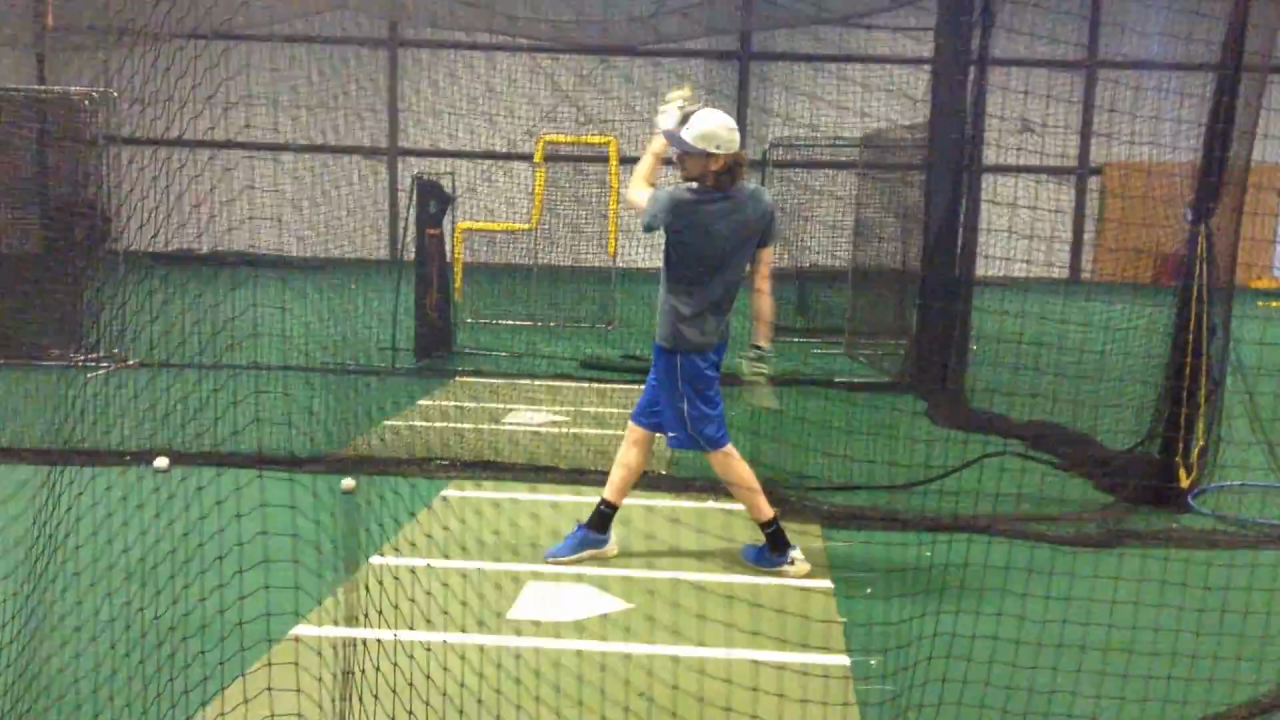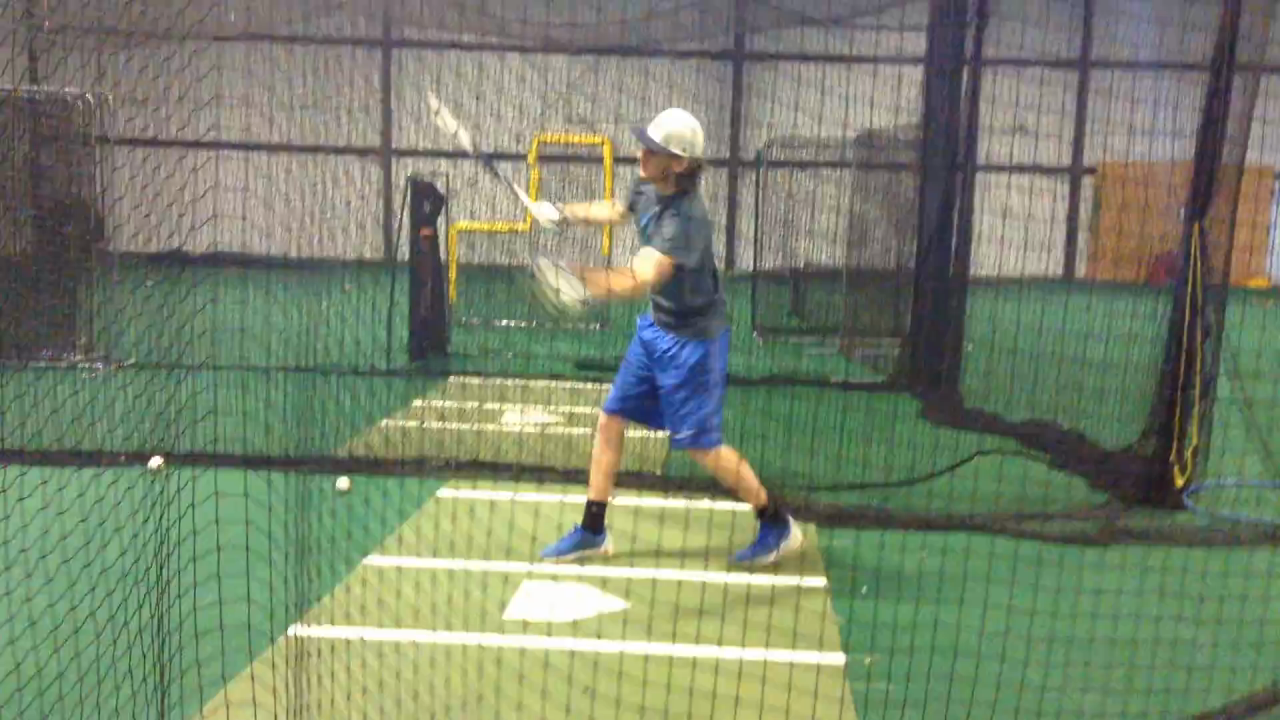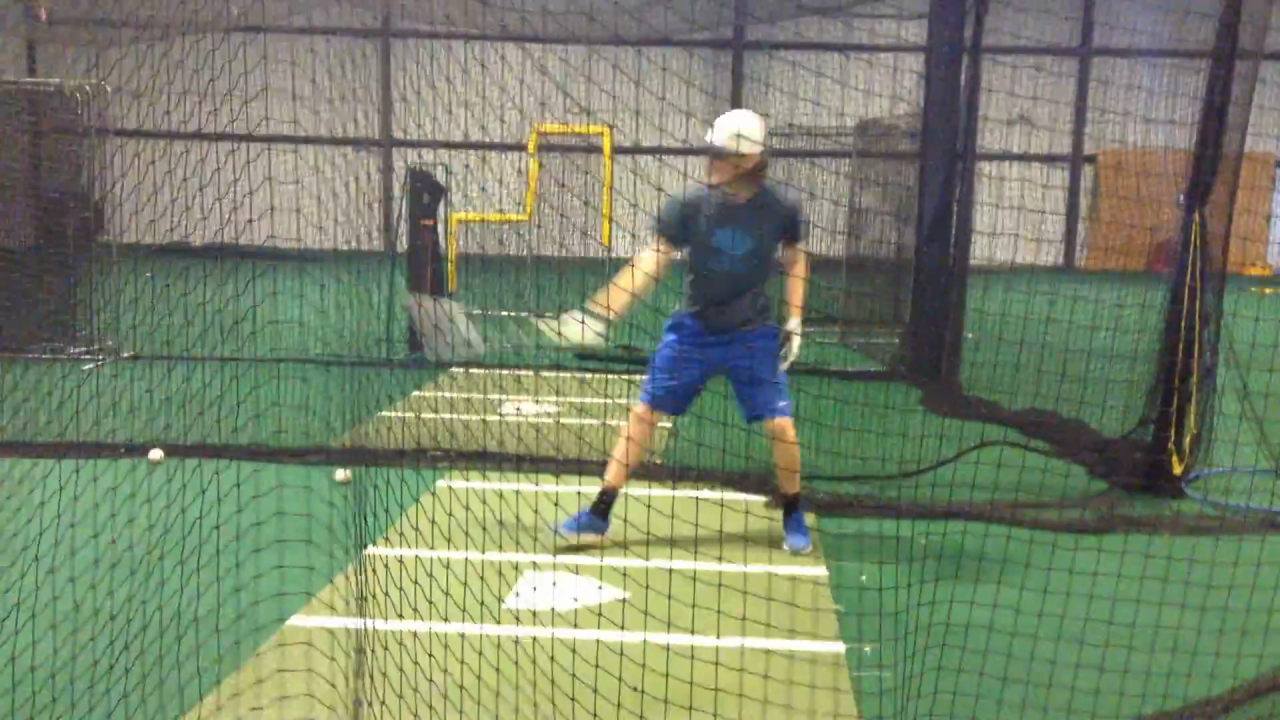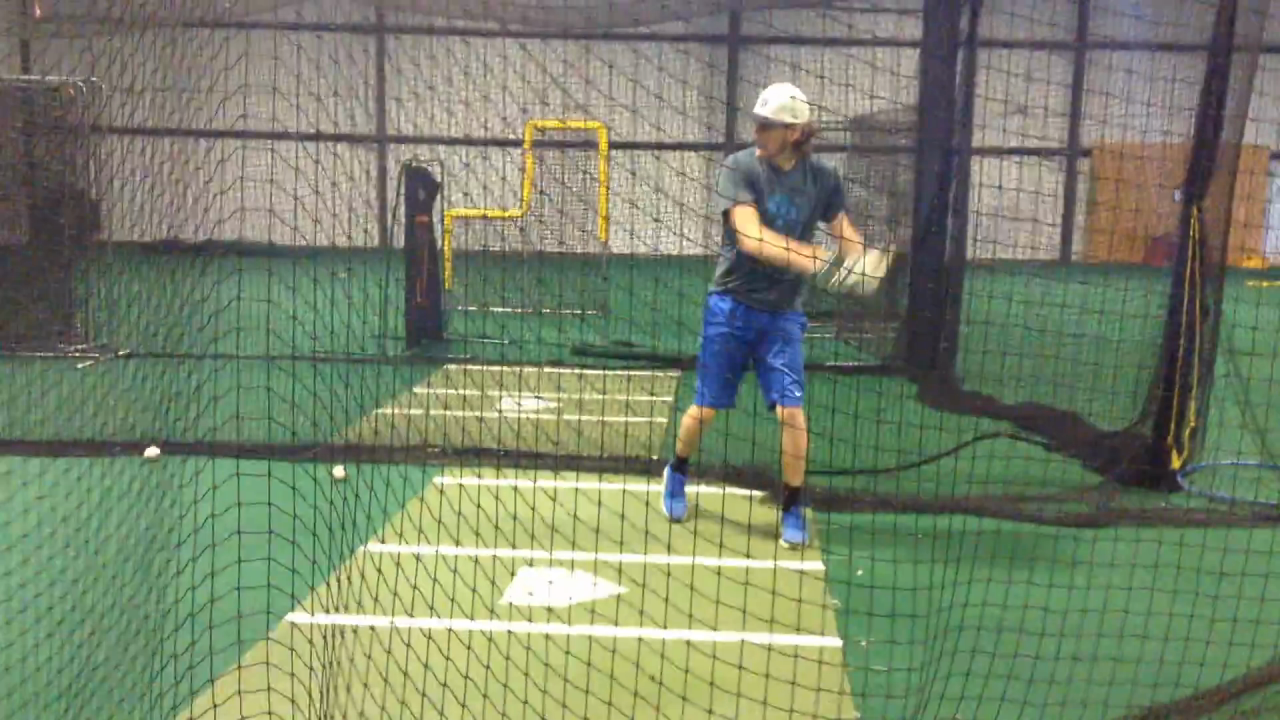
dt=0.4s
person 1, frame 1
left shoulder: (680, 206)
right shoulder: (758, 204)
left elbow: (634, 192)
right elbow: (761, 279)
left wrist: (661, 131)
right wrist: (759, 344)
left hip: (685, 340)
right hip: (702, 335)
left knee: (713, 443)
right knee: (642, 428)
left ankle: (781, 547)
right ankle: (597, 531)
person 1, frame 2
left shoulder: (684, 218)
right shoulder: (651, 190)
left elbow: (640, 280)
right elbow: (617, 209)
left wrist: (585, 283)
right wrist: (562, 212)
left hip: (693, 338)
right hip: (656, 327)
left knee: (702, 445)
right knee: (610, 419)
left ankle: (776, 524)
right ankle: (593, 530)
person 1, frame 3
left shoulder: (780, 208)
right shoulder: (691, 203)
left elbow: (795, 261)
right elbow: (650, 265)
left wrist: (793, 321)
right wrist: (601, 311)
left hip: (752, 333)
right hip: (695, 327)
left knee: (781, 425)
right knee: (643, 413)
left ankle: (793, 515)
right ankle: (599, 514)
person 1, frame 4
left shoulder: (822, 178)
right shoulder: (739, 168)
left elbow: (845, 234)
right elbow: (753, 238)
left wrist: (860, 261)
right wrist: (819, 261)
left hip: (783, 312)
right hip: (732, 305)
left knee: (791, 412)
right knee: (706, 408)
left ankle: (792, 508)
right ankle: (677, 472)
